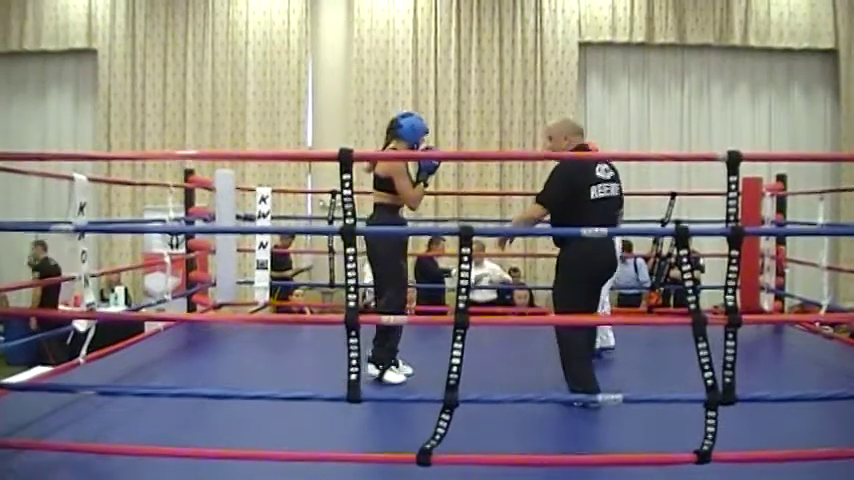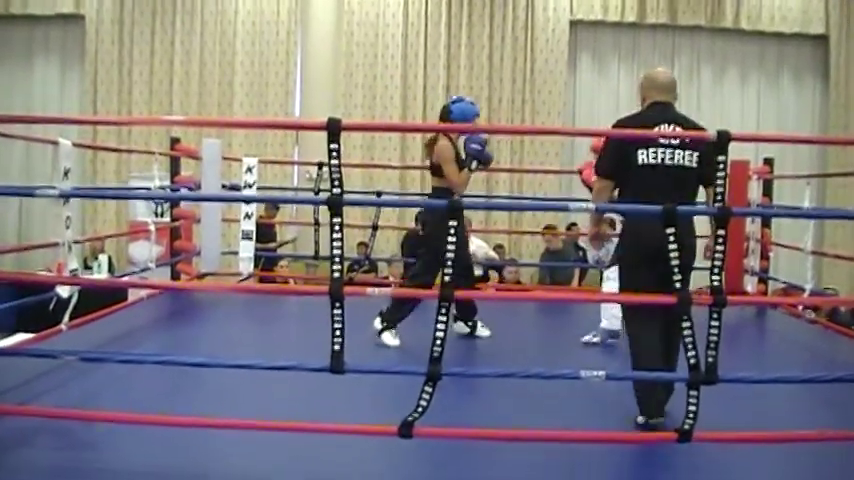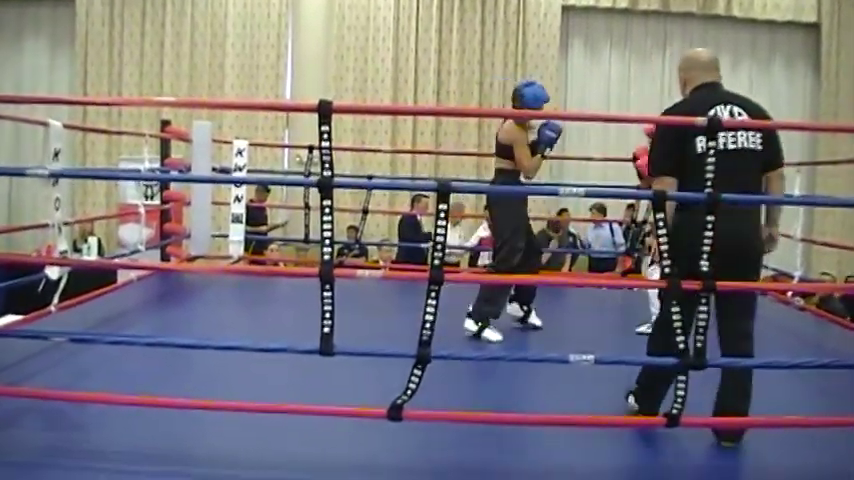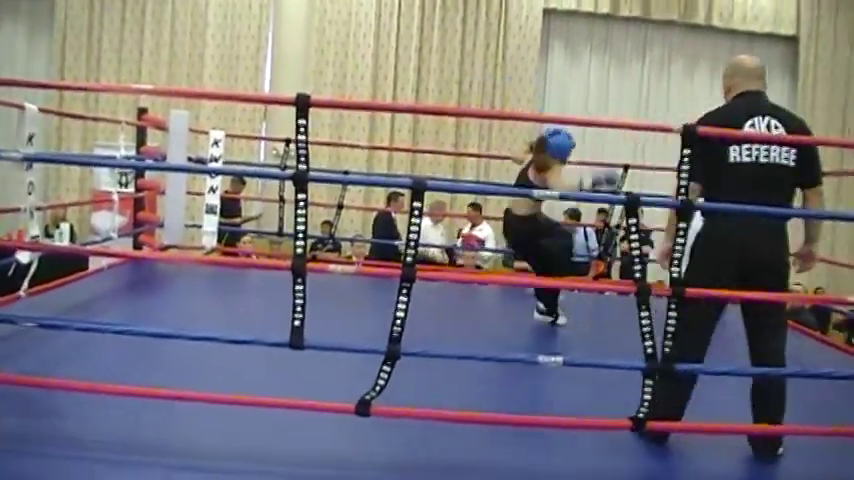
dt=1s
person 1, frame 1
left shoulder: (568, 168)
right shoulder: (608, 167)
left elbow: (538, 211)
right elbow: (617, 213)
left wrist: (510, 230)
left hip: (579, 254)
right hip: (606, 252)
left knee: (569, 322)
right knee: (585, 316)
left ankle: (585, 390)
right ankle: (582, 370)
person 1, frame 2
left shoulder: (626, 129)
right shoulder: (698, 134)
left elbow: (604, 185)
right elbow: (715, 189)
left wrist: (595, 222)
left hip: (639, 234)
right hip: (681, 235)
left knee: (640, 319)
right knee: (671, 316)
left ankle: (651, 406)
right ankle: (660, 398)
person 1, frame 3
left shoulder: (677, 117)
right shoulder: (756, 113)
left elbow: (665, 185)
right elbow: (775, 177)
right wrist: (771, 225)
left hip: (695, 230)
right hip: (745, 231)
left knee: (673, 320)
right knee: (738, 330)
left ankle: (645, 400)
right ankle: (731, 425)
person 1, frame 4
left shoulder: (713, 123)
right shoulder: (796, 126)
left elbow: (689, 189)
right elbow: (813, 192)
left wrist: (671, 239)
right wrist: (810, 242)
left hip: (720, 239)
right hip: (771, 244)
left knee: (689, 334)
right knee: (769, 343)
left ankle: (659, 421)
right ankle: (768, 438)
person 2, frame 1
left shoulder: (392, 156)
right shoulder: (395, 159)
left elbow: (403, 196)
right elbow: (412, 202)
left wrist: (422, 172)
right wrist: (425, 174)
left hip: (387, 228)
right hip: (385, 230)
left knee: (392, 296)
right knee: (393, 298)
left ankle: (388, 358)
right ankle: (379, 362)
person 2, frame 2
left shoulder: (451, 142)
right shoulder: (444, 145)
right elbow: (458, 186)
left wrist: (474, 161)
right wrist: (471, 159)
left hip: (449, 211)
right hip: (439, 212)
left knee: (463, 268)
right knee: (425, 272)
left ankle: (465, 320)
right ankle: (387, 322)
person 2, frame 3
left shoulder: (512, 125)
right shoulder: (518, 128)
right elbow: (528, 171)
left wrist: (537, 145)
right wrist: (544, 147)
left hip: (510, 192)
right hip: (505, 194)
left knee: (530, 250)
right knee: (508, 257)
left ankle: (521, 304)
right ankle: (479, 319)
person 2, frame 4
left shoulder: (532, 159)
right shoulder: (551, 169)
right elbow: (562, 190)
right wrist: (594, 183)
left hip: (513, 223)
right hip: (527, 226)
